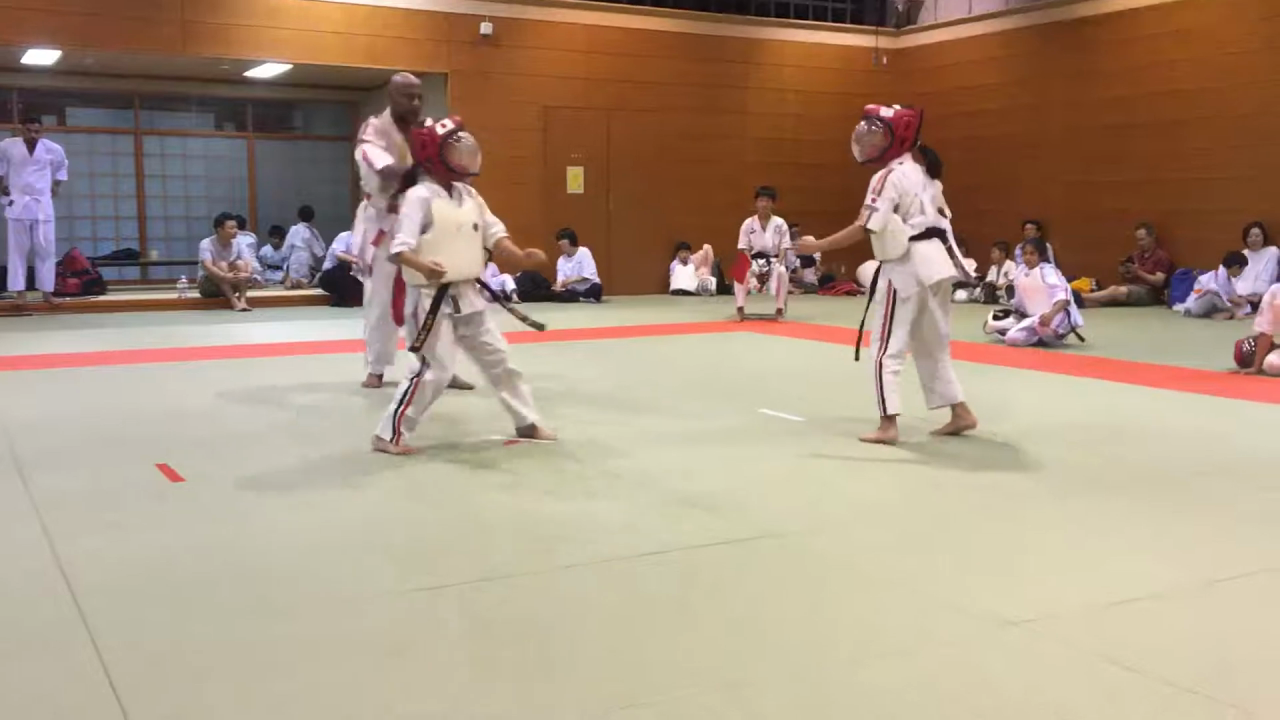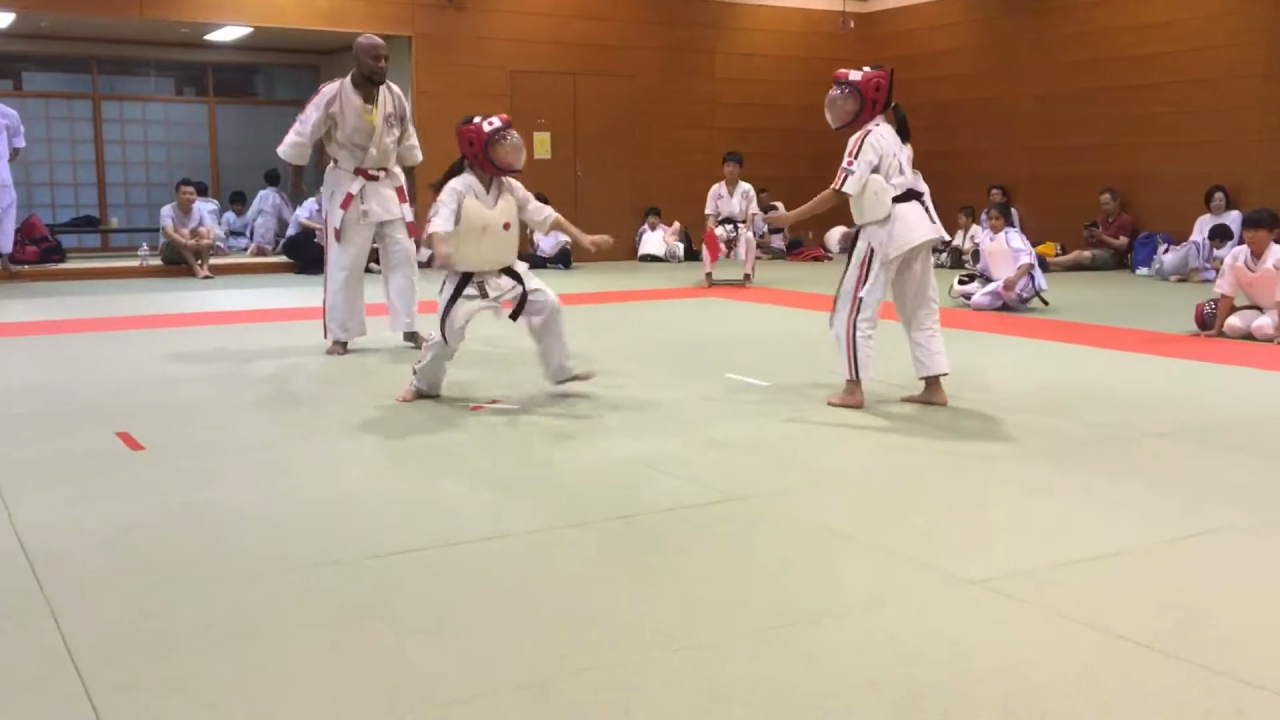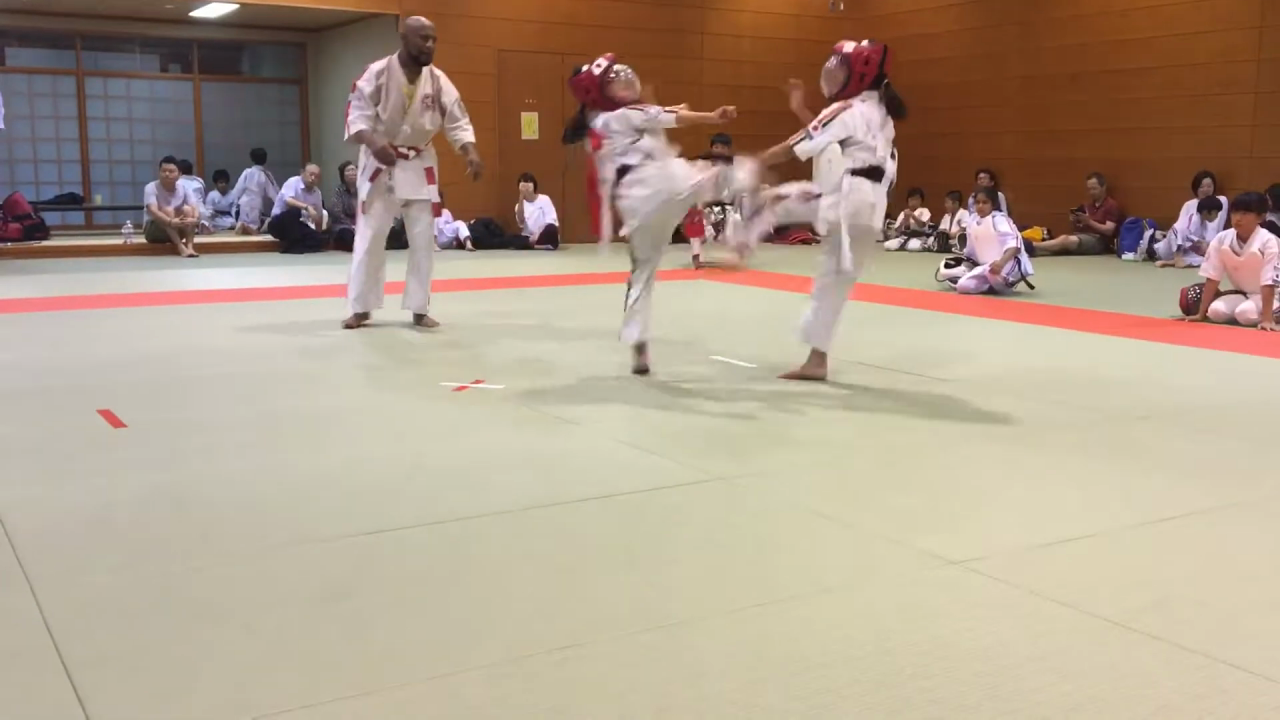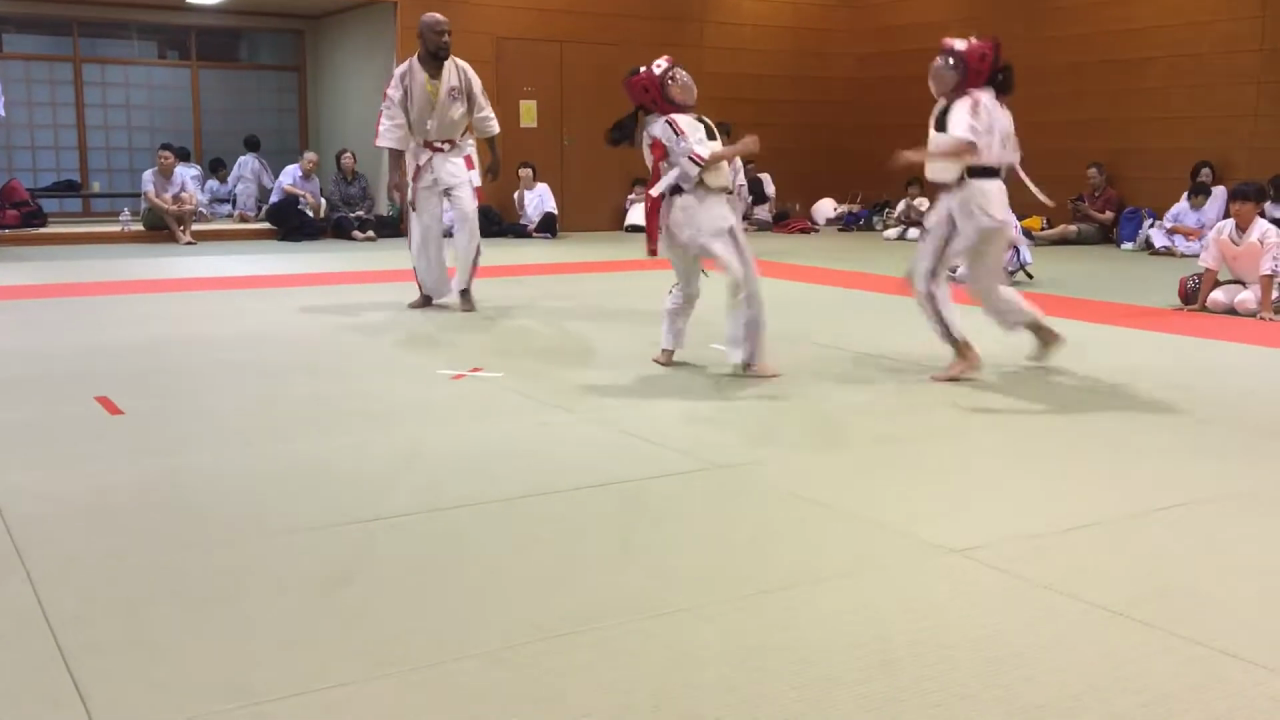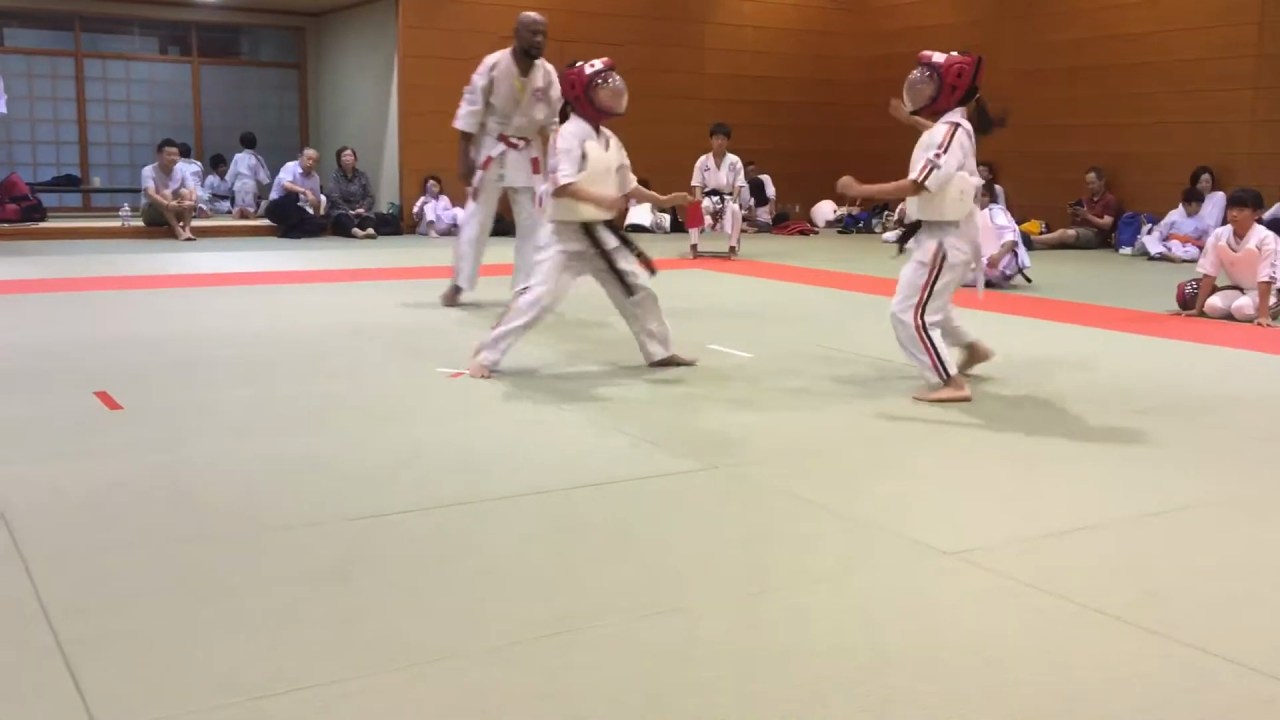
dt=0.5s
person 1, frame 1
left shoulder: (889, 177)
right shoulder: (923, 173)
left elbow: (864, 228)
right elbow: (942, 217)
left wrist: (816, 246)
left hip: (907, 267)
right hip: (935, 263)
left knee: (887, 347)
right knee: (932, 346)
left ankle: (888, 424)
right ankle: (961, 413)
person 1, frame 2
left shoulder: (865, 139)
right shoulder: (892, 135)
left elbow: (838, 192)
left wrist: (791, 217)
left hip: (886, 231)
right hip: (913, 227)
left knee: (853, 310)
right knee: (921, 311)
left ankle: (854, 389)
right ankle: (933, 387)
person 1, frame 3
left shoulder: (844, 111)
right shoulder: (882, 112)
left elbow: (796, 148)
left wrist: (759, 161)
left hip: (848, 197)
right hip: (870, 207)
left knee: (773, 199)
right knee: (833, 283)
right ankle: (816, 361)
person 1, frame 4
left shoulder: (967, 104)
right shoulder: (994, 108)
left elbow: (967, 145)
right elbow: (1010, 155)
left wrist: (923, 155)
left hip: (967, 199)
right hip: (989, 202)
left knee: (927, 278)
right knee: (986, 284)
left ankle: (964, 354)
right ankle: (1042, 331)
person 1, frame 5
left shoulder: (949, 131)
right shoulder: (961, 124)
left elbow: (919, 184)
left wrist: (862, 189)
left hip: (948, 235)
right hip: (943, 230)
left knee: (908, 312)
right knee: (924, 304)
left ankle: (954, 383)
right ankle: (971, 348)
person 2, frame 1
left shoulder: (467, 194)
right shoulder: (419, 197)
left elbow: (492, 233)
right elbow: (400, 248)
left wrist: (520, 256)
right wrist: (422, 266)
left hip: (469, 293)
right hip: (434, 298)
left knee: (497, 357)
right knee: (433, 369)
left ankle: (527, 421)
right ankle: (389, 434)
person 2, frame 2
left shoulder: (511, 189)
right shoulder: (457, 189)
left elbow: (543, 215)
right elbow: (437, 228)
left wrist: (582, 238)
right wrist: (441, 253)
left hip: (504, 272)
right hip: (465, 279)
left knee: (546, 304)
right knee: (447, 335)
left ankle: (560, 371)
right ankle: (424, 385)
person 2, frame 3
left shoulder: (599, 126)
right shoulder: (620, 116)
right elbow: (670, 118)
right wrist: (715, 117)
left hip: (635, 203)
right hip: (658, 182)
left knee: (643, 275)
right knee: (720, 173)
left ankle: (639, 349)
person 2, frame 4
left shoulder: (653, 128)
right shoulder: (677, 123)
right elbow: (699, 160)
right wrist: (738, 149)
left hip: (675, 215)
right hip: (705, 209)
left knee: (686, 286)
right knee: (745, 281)
left ankle: (667, 350)
right ankle: (748, 360)
person 2, frame 5
left shoulder: (609, 140)
right shoulder: (571, 134)
left elbow: (626, 184)
right elbow: (561, 182)
left wrist: (662, 200)
right wrist: (599, 198)
left hip: (600, 232)
right hip: (565, 232)
left knee: (638, 288)
right knee: (541, 296)
left ankle: (660, 352)
right ankle: (488, 354)
person 3, frame 1
right shoulder: (373, 129)
right elbow: (379, 169)
right wrist: (411, 171)
right hip: (381, 223)
right knee: (380, 300)
right ankle: (376, 368)
person 3, frame 2
left shoulder: (394, 95)
right shoulder: (332, 95)
left elbow: (408, 144)
right elbow: (301, 138)
left wrist: (412, 186)
right wrist: (296, 183)
left hip: (389, 186)
right hip: (348, 187)
left knee: (402, 258)
right knee: (344, 265)
left ankle: (409, 328)
right ankle: (340, 336)
person 3, frame 3
left shoulder: (437, 79)
right shoulder: (378, 73)
left elbow: (457, 122)
right elbow: (357, 116)
left wrist: (471, 152)
right wrist: (373, 143)
left hip: (420, 166)
right hip: (382, 163)
left knee: (422, 242)
right knee: (369, 238)
left ankle: (419, 310)
right ankle: (361, 308)
person 3, frame 4
left shoulder: (462, 70)
right shoulder: (404, 75)
left elbow: (483, 114)
right elbow: (393, 126)
left wrist: (495, 157)
right wrist: (397, 173)
left hip: (458, 154)
right hip: (422, 157)
left knee: (467, 218)
right knee: (423, 229)
left ankle: (463, 288)
right ankle: (429, 290)
person 3, frame 5
left shoulder: (547, 73)
right shoulder: (492, 66)
left elbow: (557, 118)
right elbow: (470, 111)
right wrist: (465, 156)
left hip: (528, 155)
right hip: (492, 150)
left knee: (531, 225)
right knee: (475, 219)
right ankle: (459, 284)
